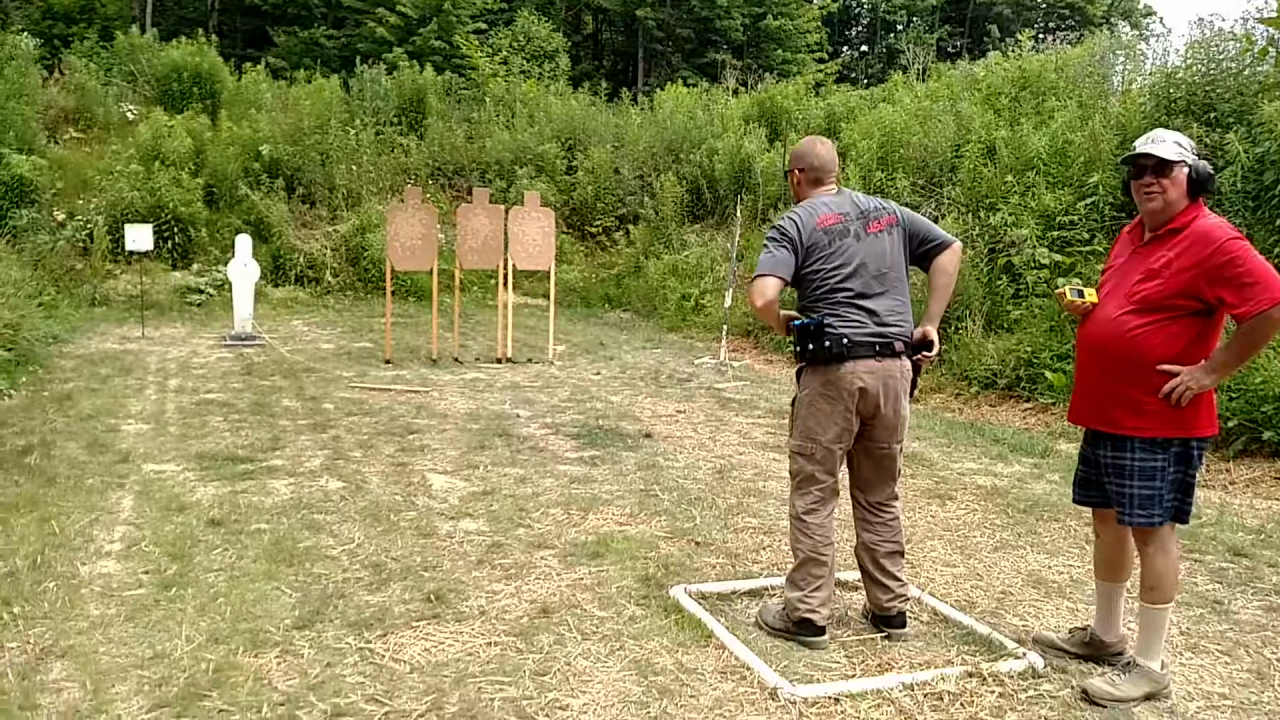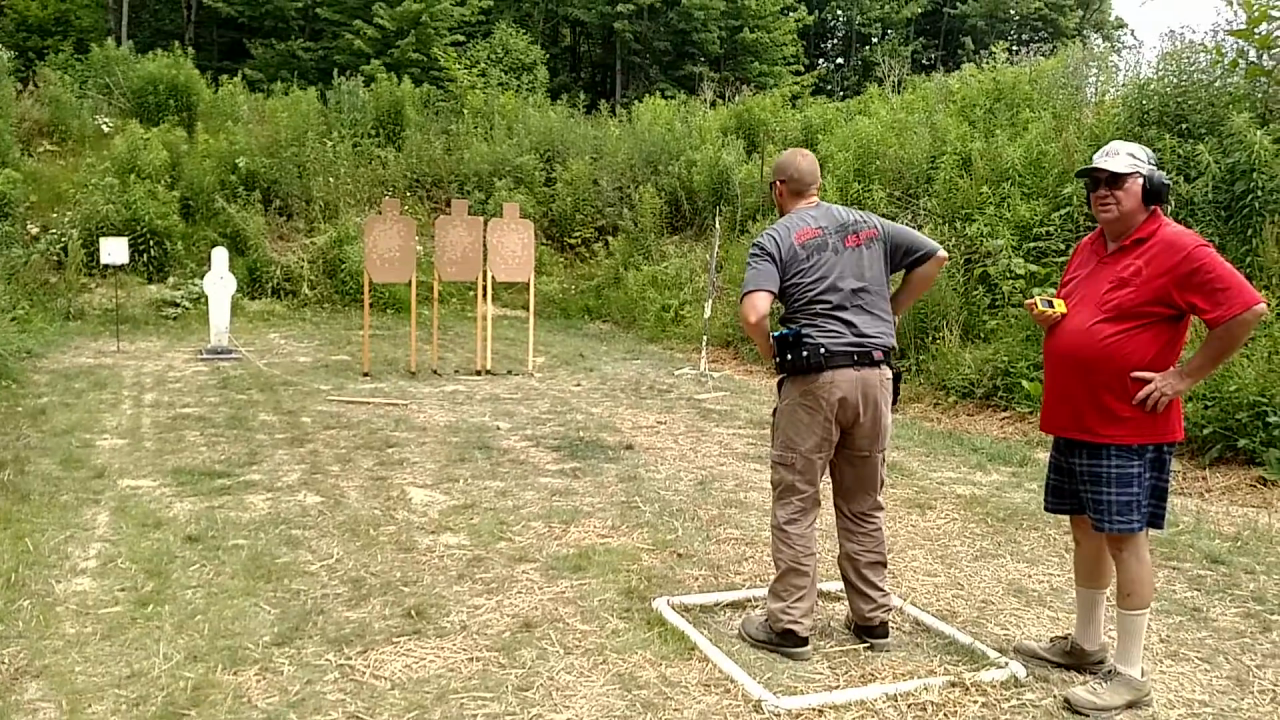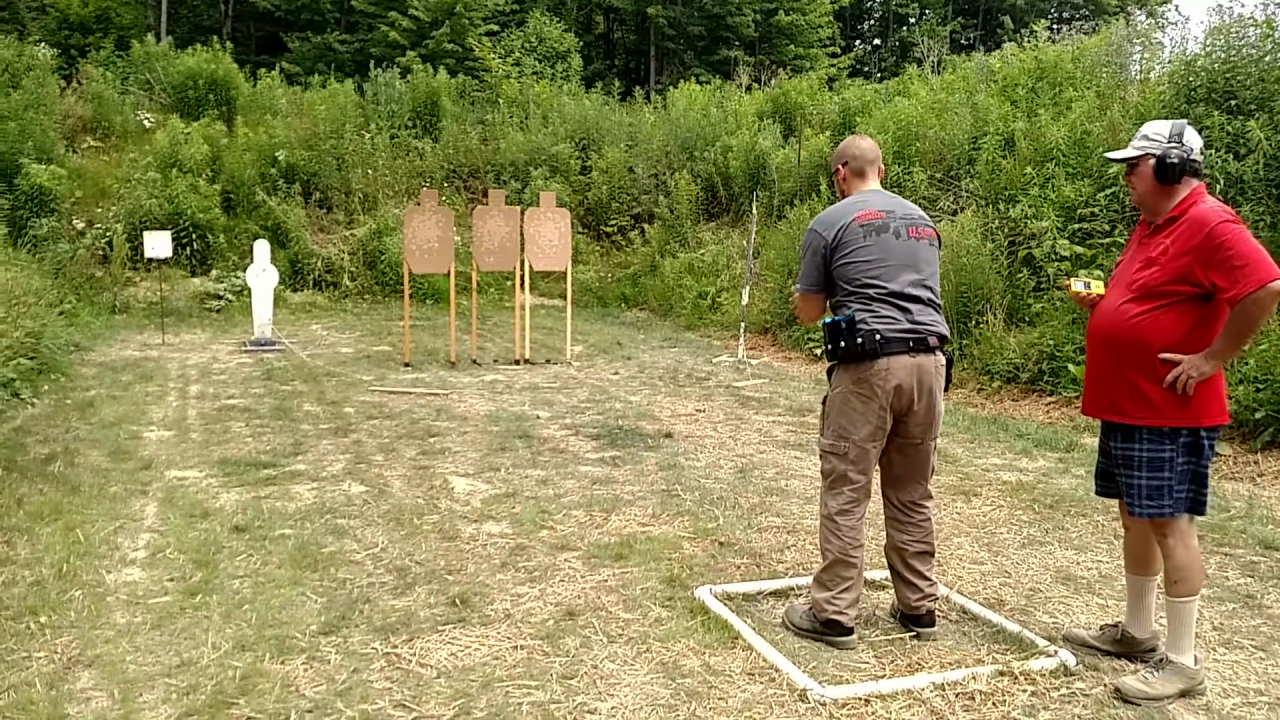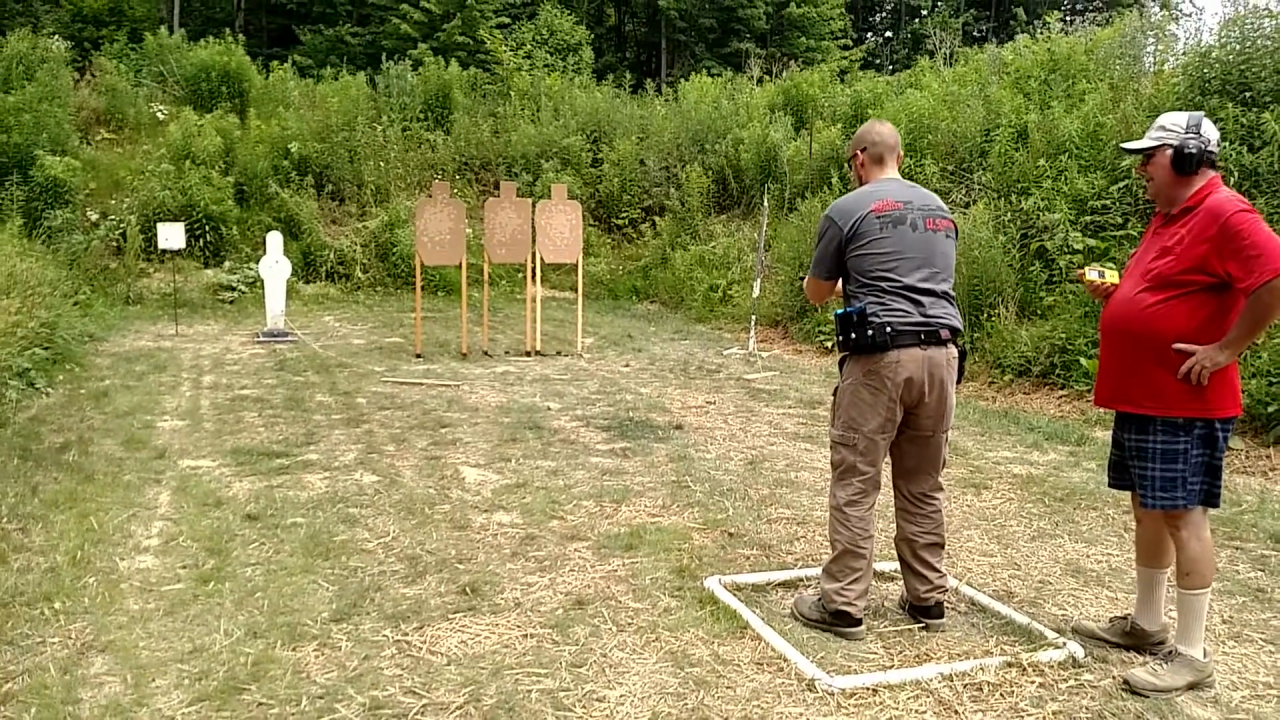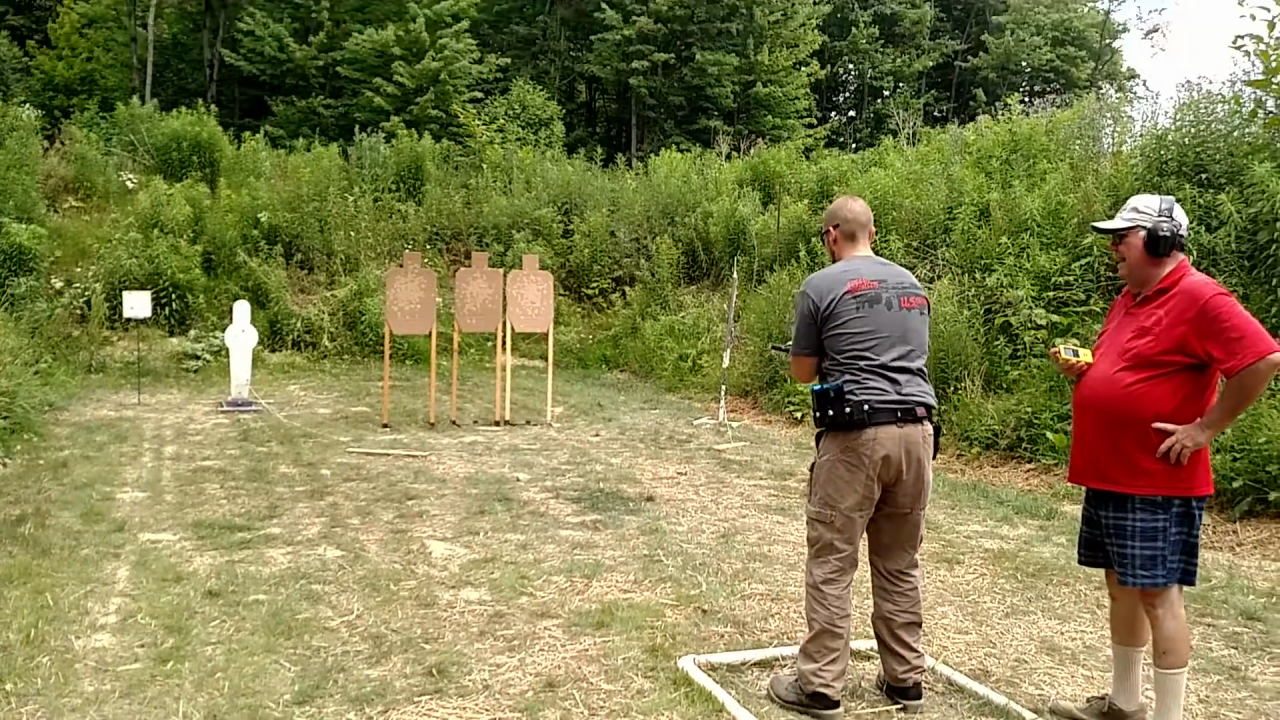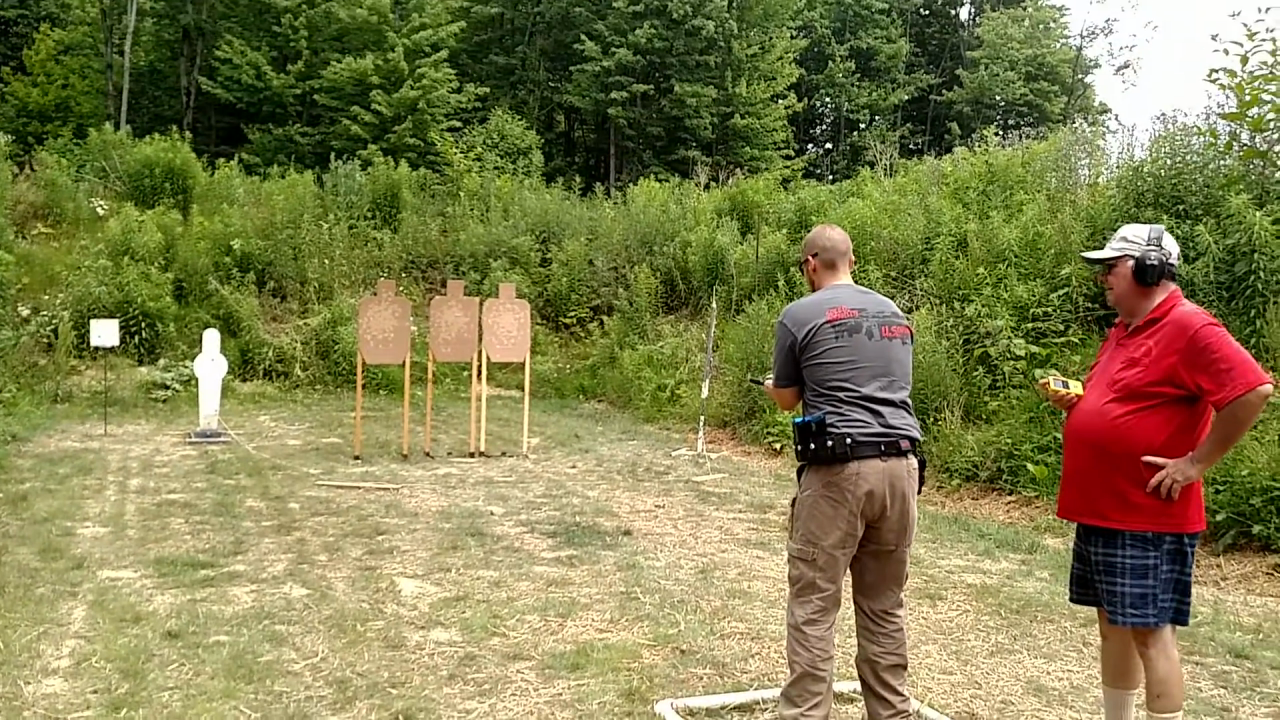
dt=0.7s
person 1, frame 1
left shoulder: (1212, 241)
right shoulder: (1131, 236)
left wrist: (1212, 371)
right wrist: (1085, 309)
left hip: (1157, 421)
right hip: (1105, 413)
left knee: (1151, 532)
right knee: (1107, 520)
left ankle: (1149, 665)
right ankle: (1105, 635)
person 1, frame 2
left shoulder: (1178, 249)
right shoulder: (1088, 247)
left elbow: (1247, 309)
left wrist: (1184, 376)
right wrist: (1049, 320)
left hip: (1128, 428)
right hip: (1074, 422)
left knee: (1124, 538)
right knee: (1085, 529)
left ankle: (1129, 673)
right ankle: (1084, 643)
person 1, frame 3
left shoulder: (1209, 224)
right shoulder: (1150, 225)
left wrist: (1213, 359)
right wrist: (1099, 303)
left hip: (1171, 410)
right hip: (1127, 404)
left knee: (1170, 523)
right knee: (1135, 515)
left ankle: (1181, 661)
right ankle: (1135, 632)
person 1, frame 4
left shoulder: (1225, 214)
right shoulder: (1168, 216)
left wrist: (1227, 349)
right wrist: (1114, 293)
left hip: (1184, 403)
right hip: (1140, 397)
left knee: (1182, 515)
right knee: (1147, 508)
left ankle: (1190, 654)
right ankle: (1146, 623)
person 1, frame 5
left shoulder: (1198, 297)
right shoulder: (1128, 299)
left wrist: (1205, 429)
right wrist: (1082, 371)
left hip: (1156, 483)
right hip: (1109, 476)
left knee: (1158, 596)
right knee: (1121, 588)
person 1, frame 6
left shoulder: (1190, 328)
right shoulder: (1122, 330)
left elbow: (1254, 390)
left wrist: (1196, 462)
right wrist: (1074, 401)
left hip: (1148, 519)
right hip: (1100, 511)
left knee: (1150, 632)
right knee: (1113, 626)
person 2, frame 1
left shoulder: (794, 223)
right shoulder: (888, 212)
left elbow: (763, 298)
right elbow: (950, 250)
left wrist: (786, 324)
right wrist: (929, 324)
left hip: (835, 371)
right hip: (894, 367)
left knee: (814, 494)
right knee: (880, 494)
left ankle: (807, 614)
right ankle: (890, 608)
person 2, frame 2
left shoulder: (774, 239)
right shoulder: (868, 225)
left elbow: (754, 314)
right elbow: (935, 257)
left wrist: (772, 352)
right wrist: (891, 308)
left hip: (815, 380)
right hip: (874, 376)
left knee: (795, 505)
right knee: (863, 504)
left ankle: (789, 625)
right ankle: (872, 617)
person 2, frame 3
left shoulder: (830, 222)
right shoulder: (923, 221)
left elbow: (808, 312)
left wrist: (807, 297)
left hip: (869, 366)
right hip: (929, 362)
left knee: (845, 493)
right knee: (913, 493)
left ankle: (834, 614)
right ankle: (919, 606)
person 2, frame 4
left shoulder: (846, 210)
right shoulder: (940, 210)
left elbow: (816, 293)
left wrist: (845, 285)
left hip: (880, 358)
right hip: (939, 355)
left knee: (855, 486)
right knee: (923, 486)
left ankle: (843, 605)
right ankle: (927, 597)
person 2, frame 5
left shoulder: (820, 286)
right shoulder: (912, 284)
left elbow: (803, 371)
left wrist: (808, 355)
left hip: (858, 436)
right hip: (916, 432)
left knee: (832, 566)
right knee: (899, 565)
person 2, frame 6
left shoulder: (799, 315)
right shoulder: (894, 313)
left elbow: (786, 400)
left wrist: (773, 385)
left hip: (839, 471)
right hip: (900, 466)
left knee: (813, 604)
right knee: (884, 604)
